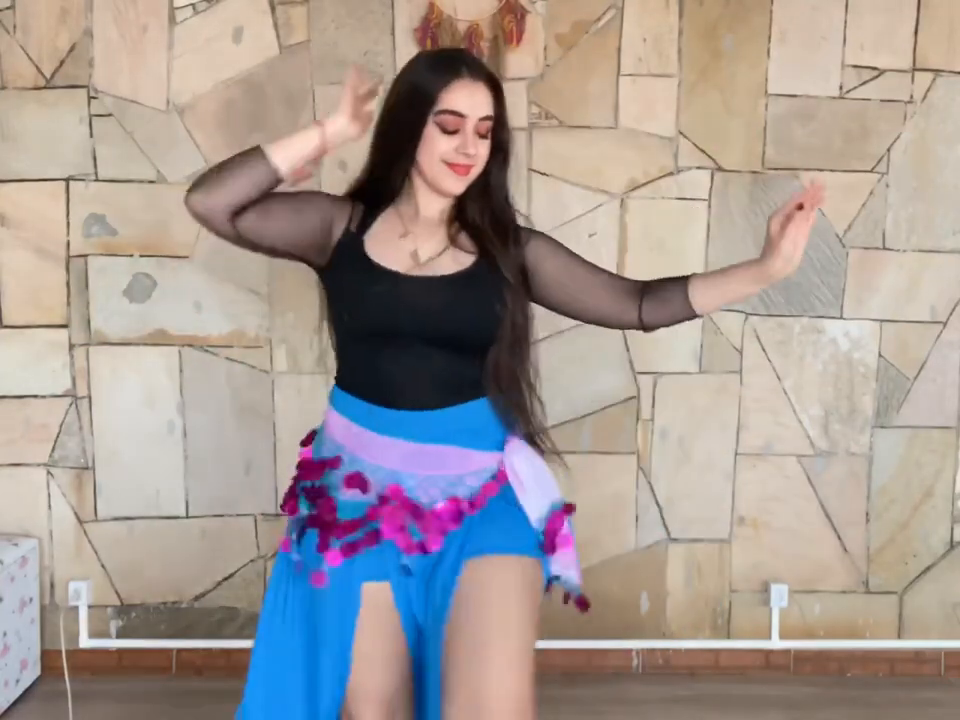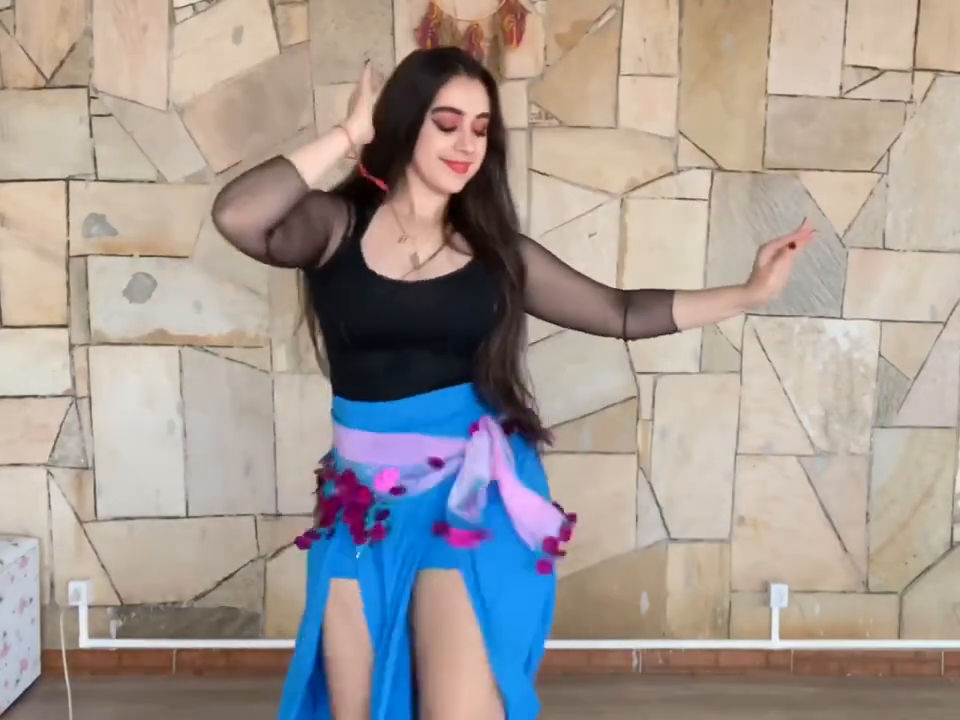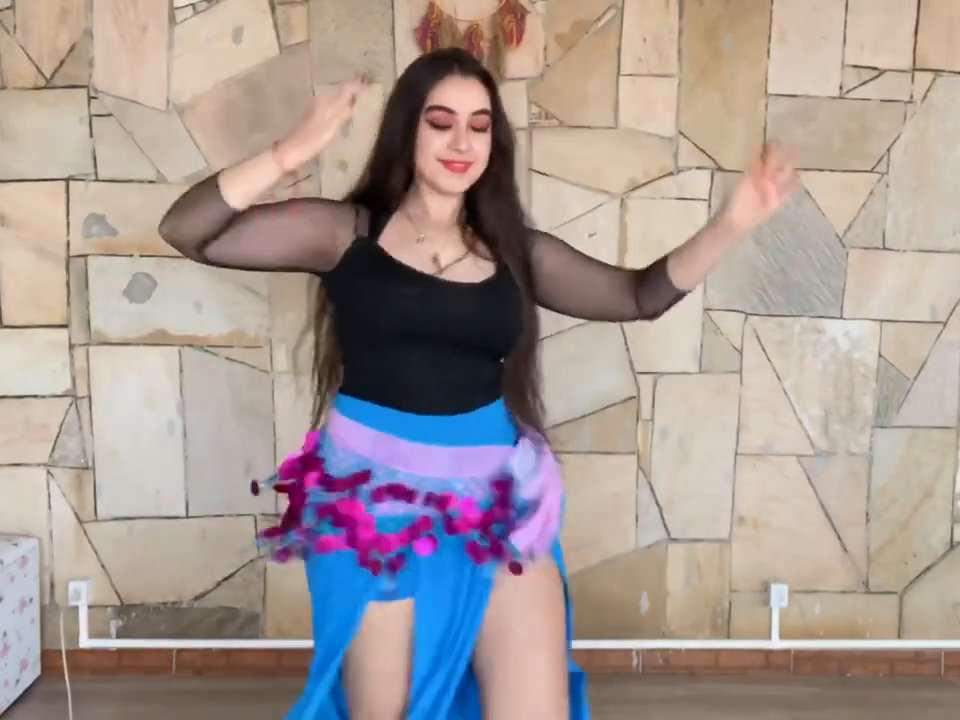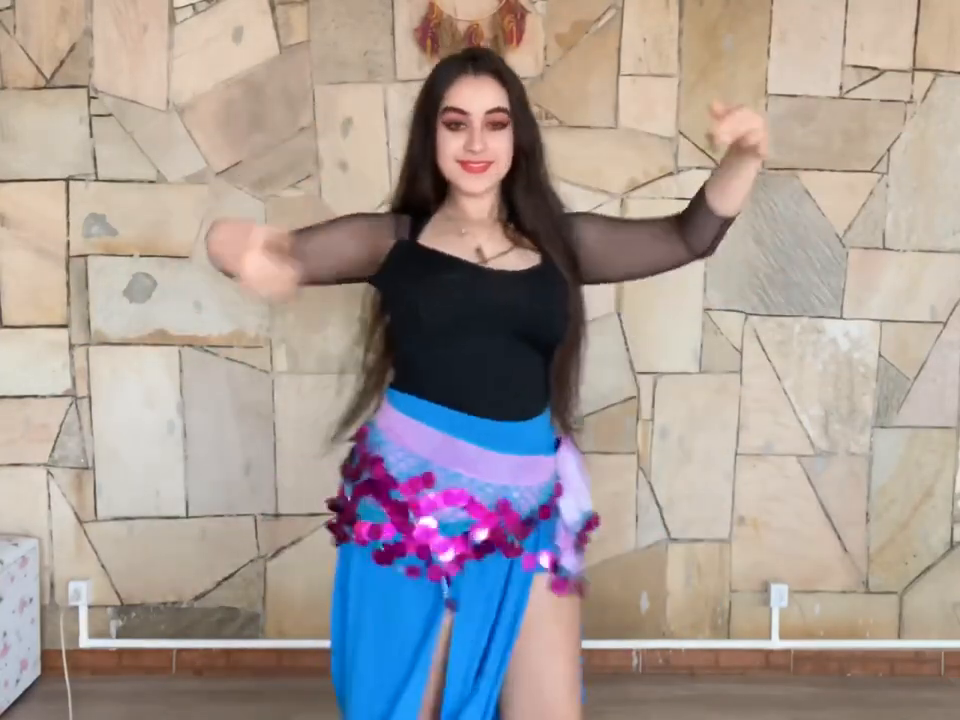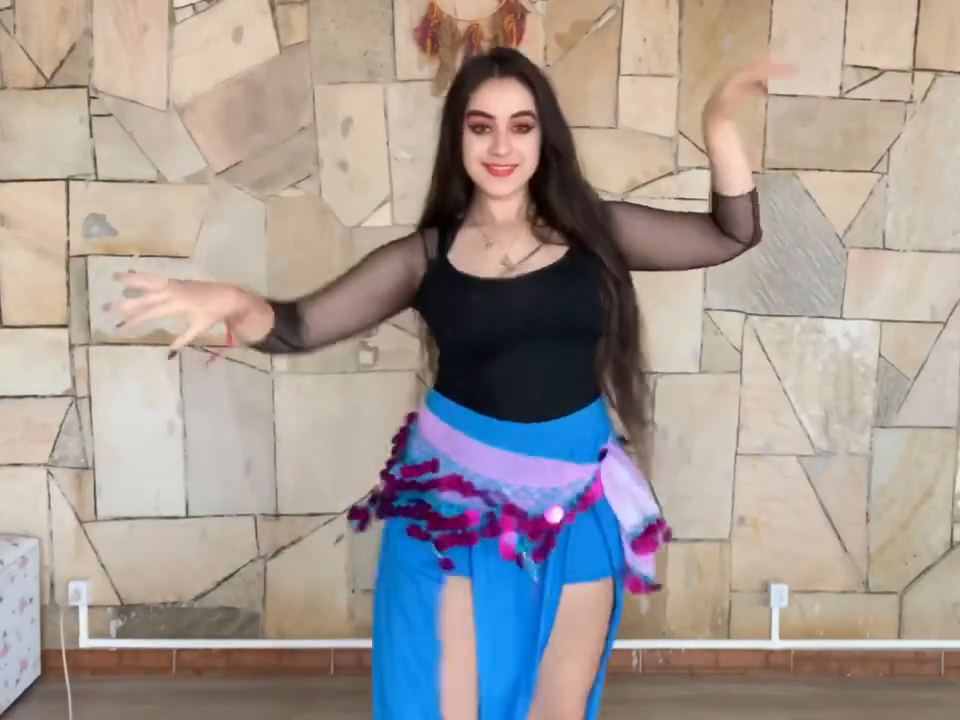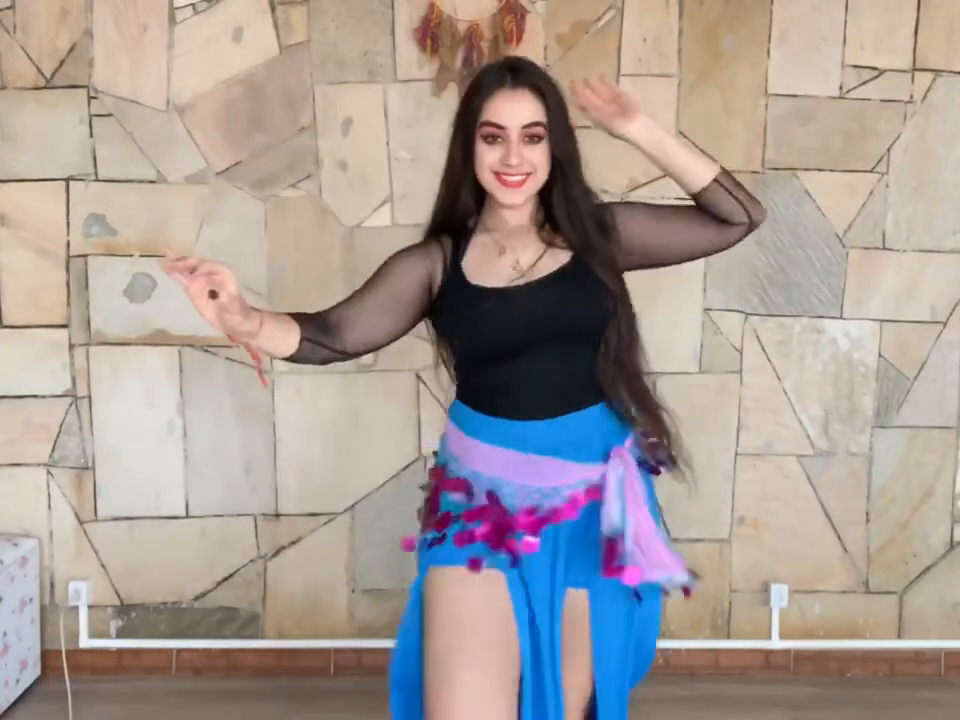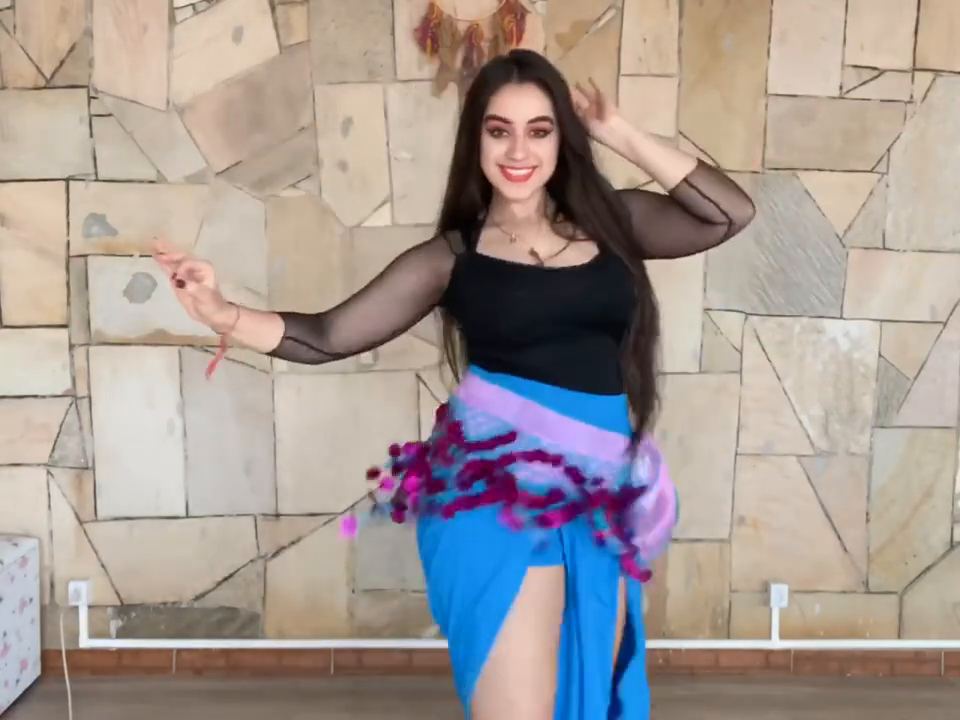
dt=0.2s
person 1, frame 1
left shoulder: (510, 249)
right shoulder: (341, 226)
left elbow: (639, 304)
right elbow: (210, 203)
left wrist: (765, 268)
right wrist: (327, 134)
left hip: (482, 503)
right hip: (361, 502)
person 1, frame 2
left shoulder: (499, 251)
right shoulder: (333, 226)
left elbow: (620, 313)
right elbow: (236, 216)
left wrist: (748, 292)
right wrist: (347, 135)
left hip: (472, 494)
right hip: (364, 502)
person 1, frame 3
left shoulder: (515, 250)
right shoulder: (343, 232)
left elbow: (638, 294)
right elbow: (187, 231)
left wrist: (727, 228)
right wrist: (289, 154)
left hip: (492, 506)
right hip: (368, 507)
person 1, frame 4
left shoulder: (559, 240)
right shoulder: (392, 239)
left elbow: (687, 235)
right elbow: (270, 253)
left wrist: (740, 158)
right wrist: (244, 248)
left hip: (528, 516)
right hip: (410, 508)
person 1, frame 5
left shoulder: (592, 230)
right shoulder: (425, 253)
left elbow: (733, 234)
right elbow: (302, 325)
left wrist: (722, 128)
right wrist: (225, 304)
left hip: (575, 514)
right hip: (454, 507)
person 1, frame 6
left shoulder: (597, 234)
right shoulder: (435, 262)
left elbow: (738, 219)
right elbow: (336, 335)
left wrist: (639, 131)
right wrist: (246, 321)
left hip: (593, 510)
right hip: (481, 512)
person 1, frame 7
left shoulder: (610, 222)
right shoulder: (450, 255)
left elbow: (730, 214)
right elbow: (330, 335)
left wrist: (617, 132)
right wrist: (224, 315)
left hip: (601, 500)
right hip: (495, 491)
